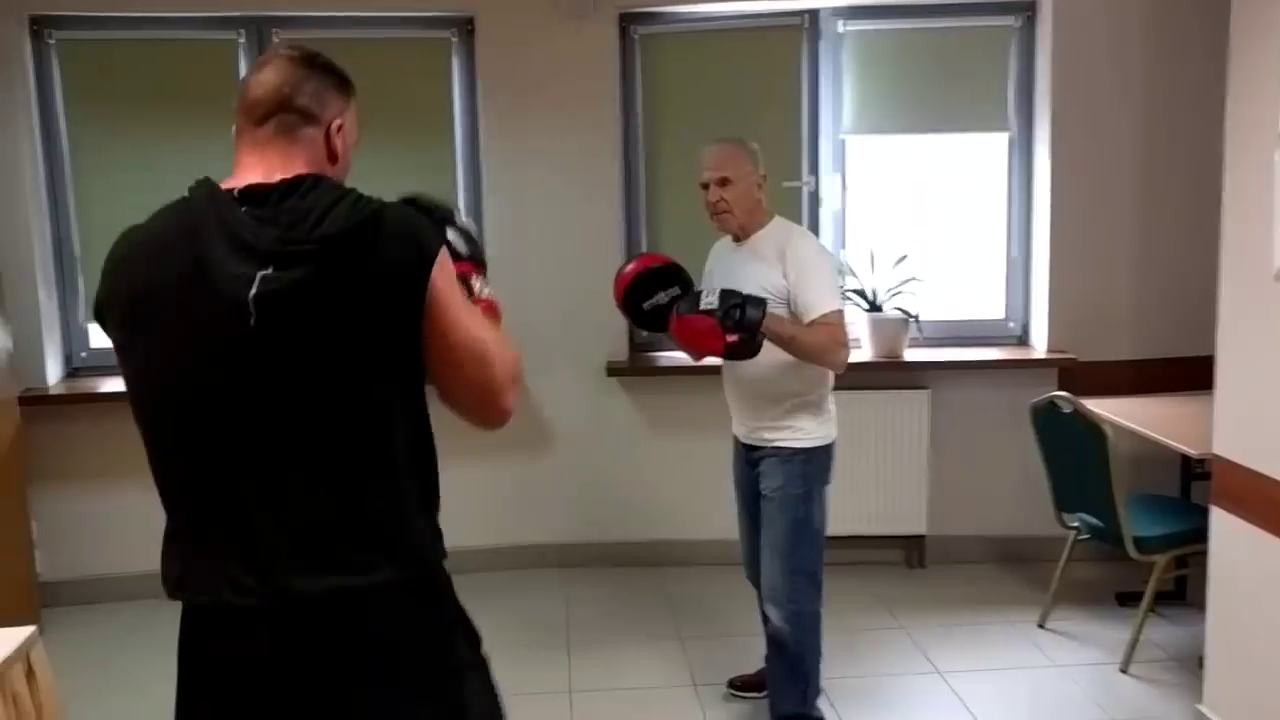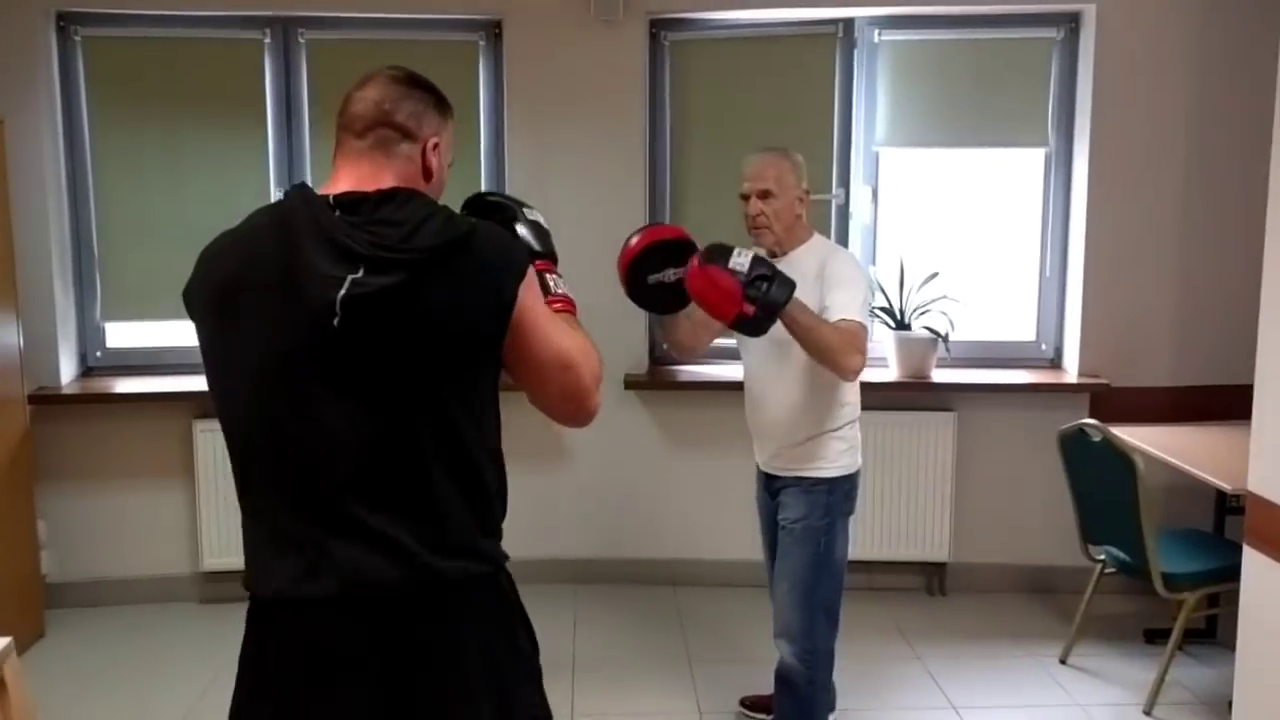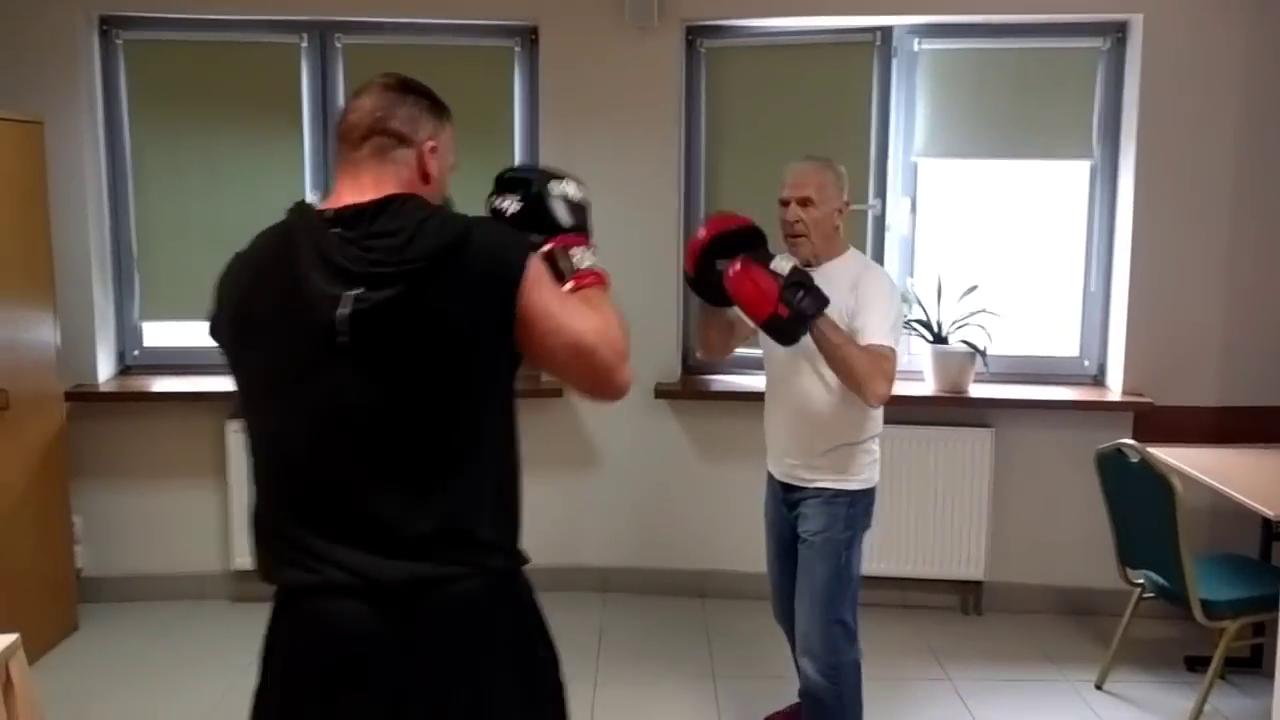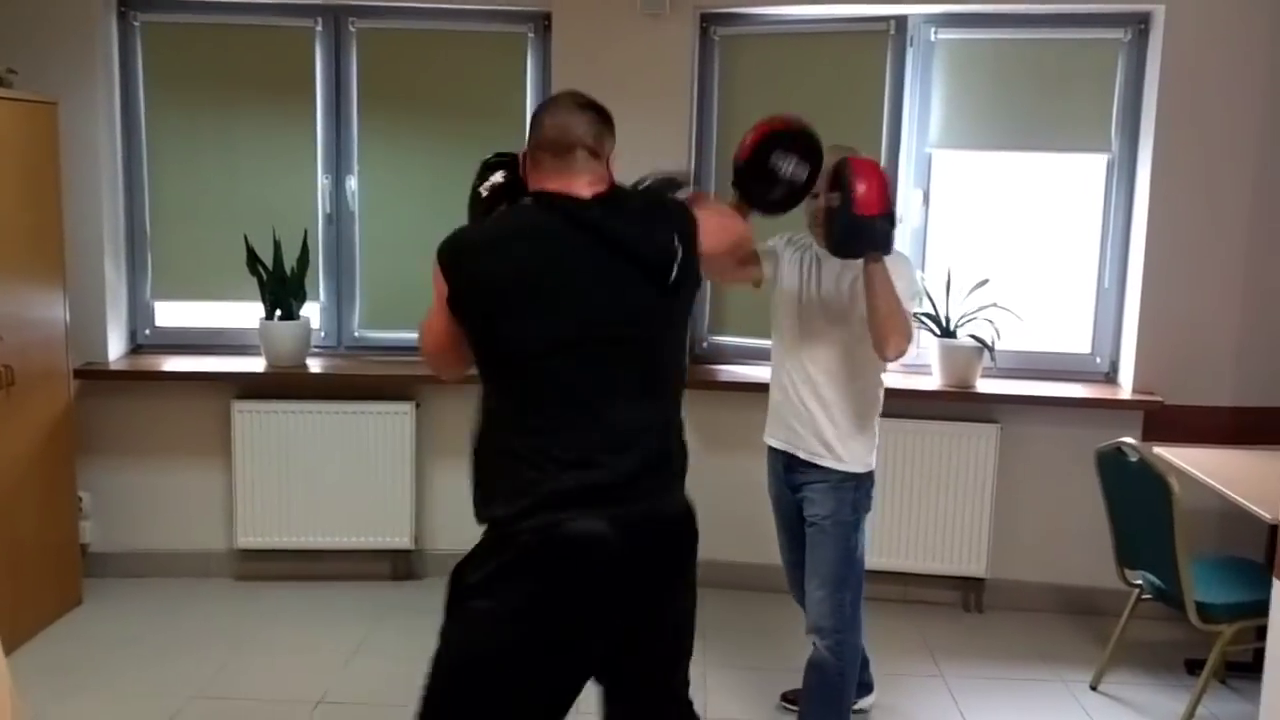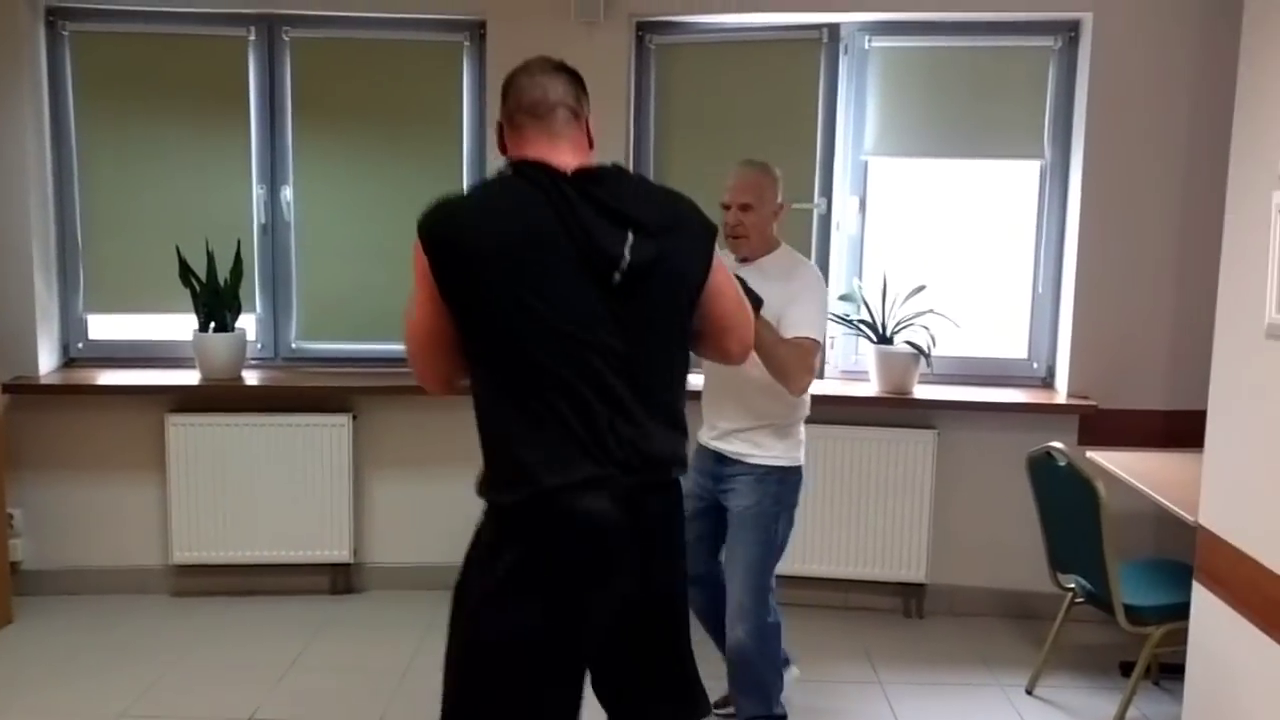
dt=0.5s
person 1, frame 1
left shoulder: (139, 261)
right shoulder: (397, 245)
right elbow: (493, 400)
right wrist: (455, 279)
left hip: (230, 626)
right hip: (385, 616)
person 1, frame 2
left shoulder: (227, 265)
right shoulder: (485, 258)
right elbow: (579, 400)
right wrist: (538, 266)
left hip: (300, 627)
right hip: (455, 617)
person 1, frame 3
left shoulder: (249, 277)
right shoulder: (490, 258)
right elbow: (608, 371)
right wrist: (572, 242)
left hip: (319, 625)
right hip: (471, 616)
person 1, frame 4
left shoulder: (478, 253)
right shoulder: (667, 229)
left elbow: (444, 358)
right elbow: (736, 236)
left hip: (541, 545)
right hip: (658, 530)
person 1, frame 5
left shoulder: (457, 226)
right shoulder: (673, 220)
left elbow: (437, 372)
right elbow: (735, 343)
left hip: (540, 526)
right hip: (652, 513)
person 2, frame 1
left shoulder: (799, 250)
right shoulder: (720, 254)
left elbow: (835, 351)
left wrist: (763, 320)
left hip: (796, 445)
right hip: (748, 441)
left knee: (787, 584)
right knee: (763, 572)
right ankle: (785, 669)
person 2, frame 2
left shoulder: (836, 267)
right shoulder: (748, 267)
left elbow: (849, 361)
right elbow: (692, 338)
left wrist: (783, 301)
left hip: (819, 475)
right hip: (770, 466)
left knee: (802, 616)
right knee: (789, 602)
person 2, frame 3
left shoulder: (869, 283)
right shoulder: (773, 272)
left elbow: (875, 387)
right elbow: (715, 346)
left wrist: (817, 317)
right wrist: (713, 296)
left hip: (838, 487)
right hip: (782, 478)
left knee: (822, 632)
right knee: (791, 613)
person 2, frame 4
left shoulder: (889, 268)
right shoulder: (787, 249)
left elbow: (892, 345)
left wrist: (872, 253)
left hip: (840, 465)
right hip: (785, 452)
left knee: (829, 606)
right knee: (811, 590)
person 2, frame 5
left shoulder: (801, 279)
left elbow: (798, 377)
left wrist: (750, 313)
left hip: (766, 464)
right hip: (711, 453)
left knee: (748, 597)
right knee: (689, 571)
right ankle: (768, 668)
